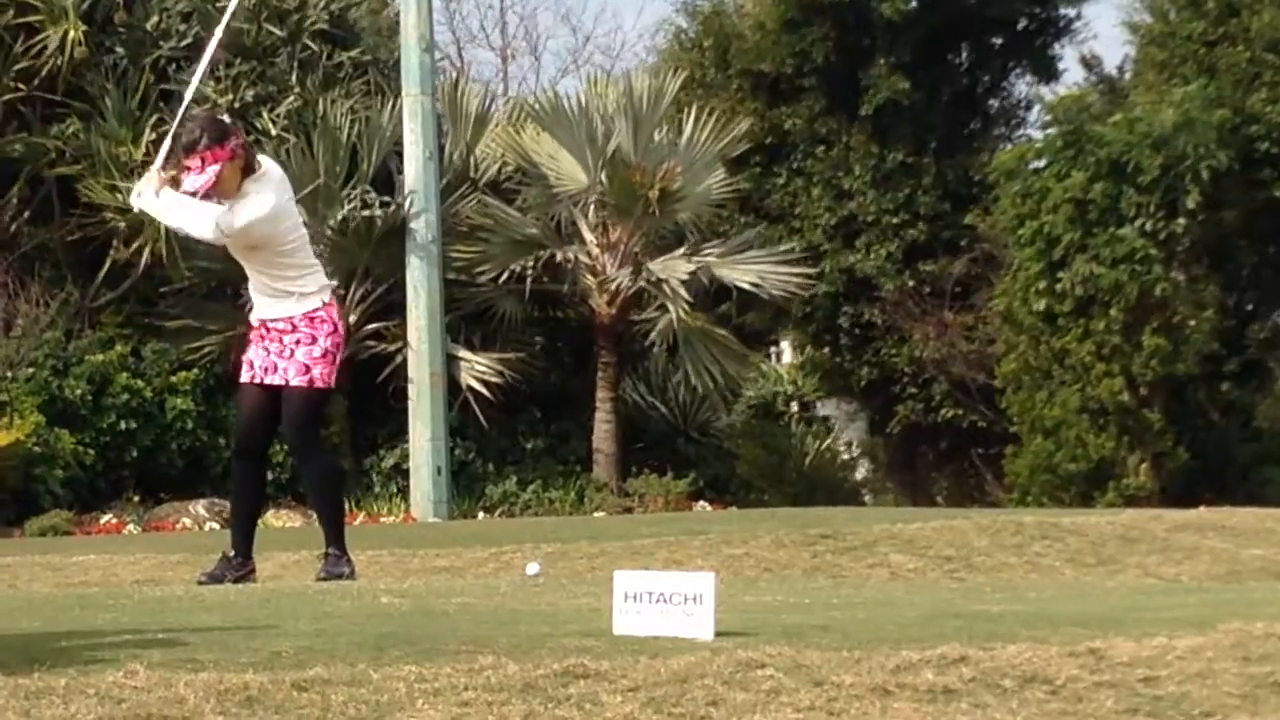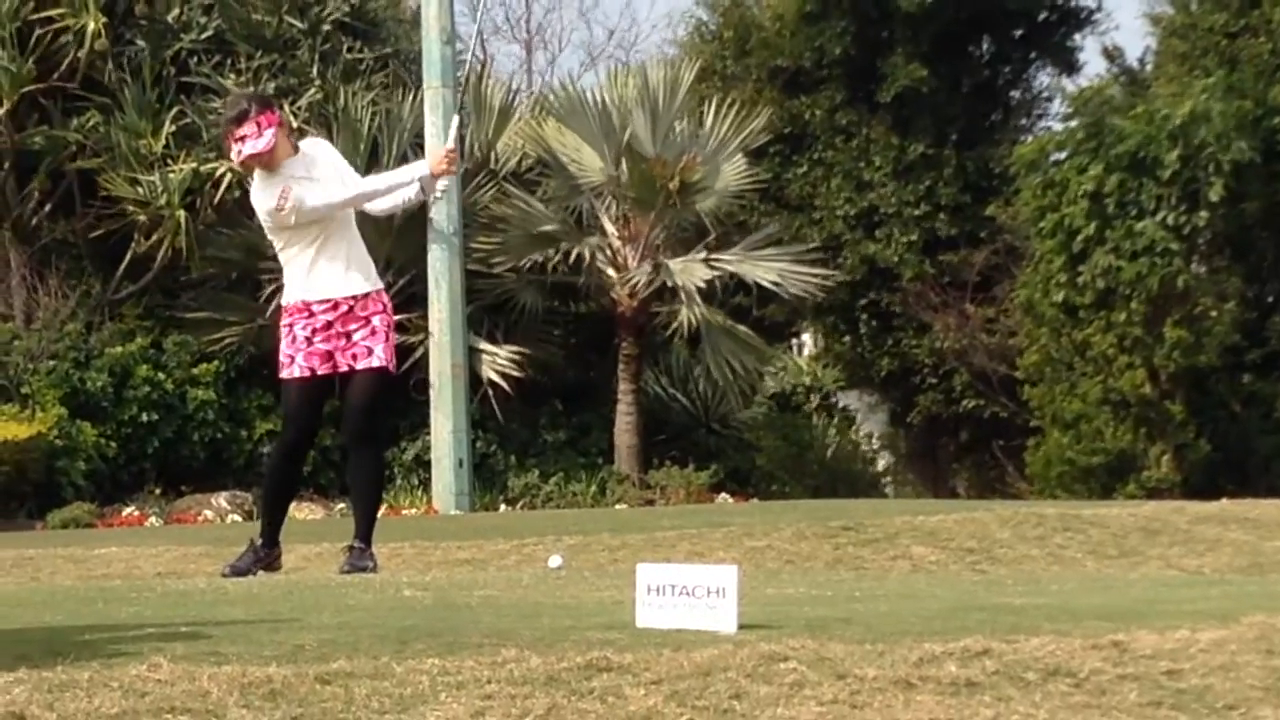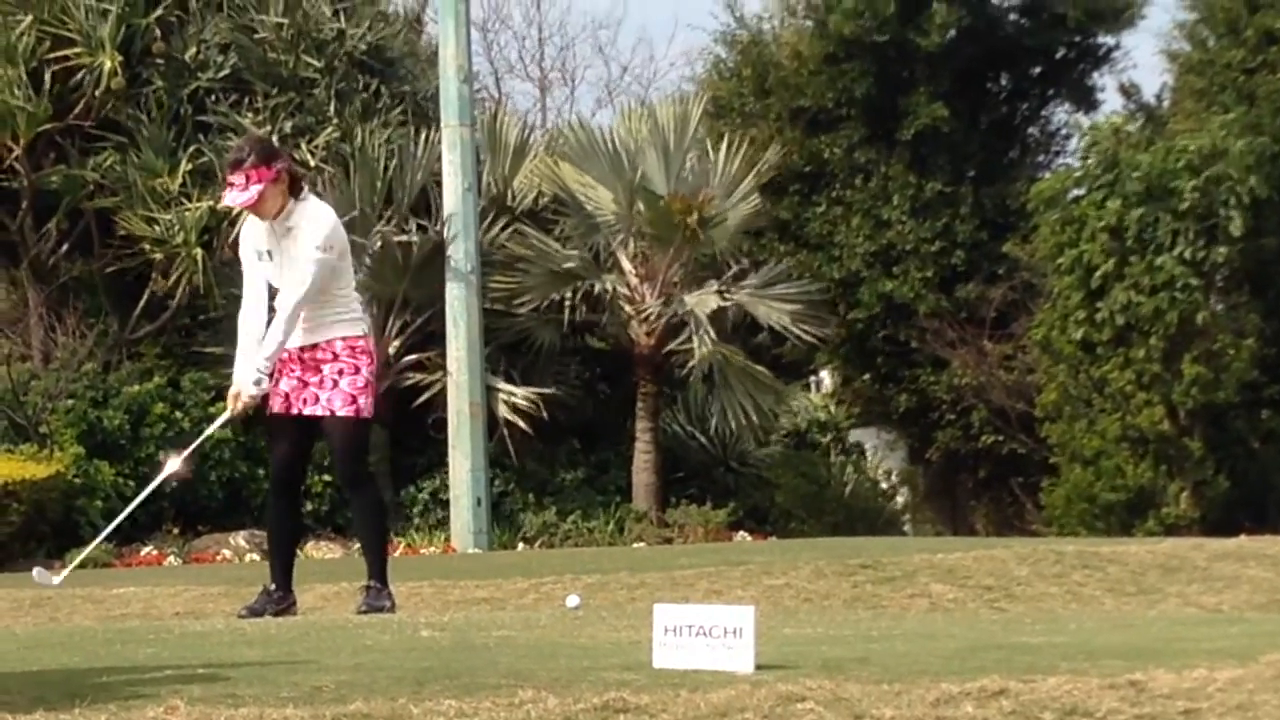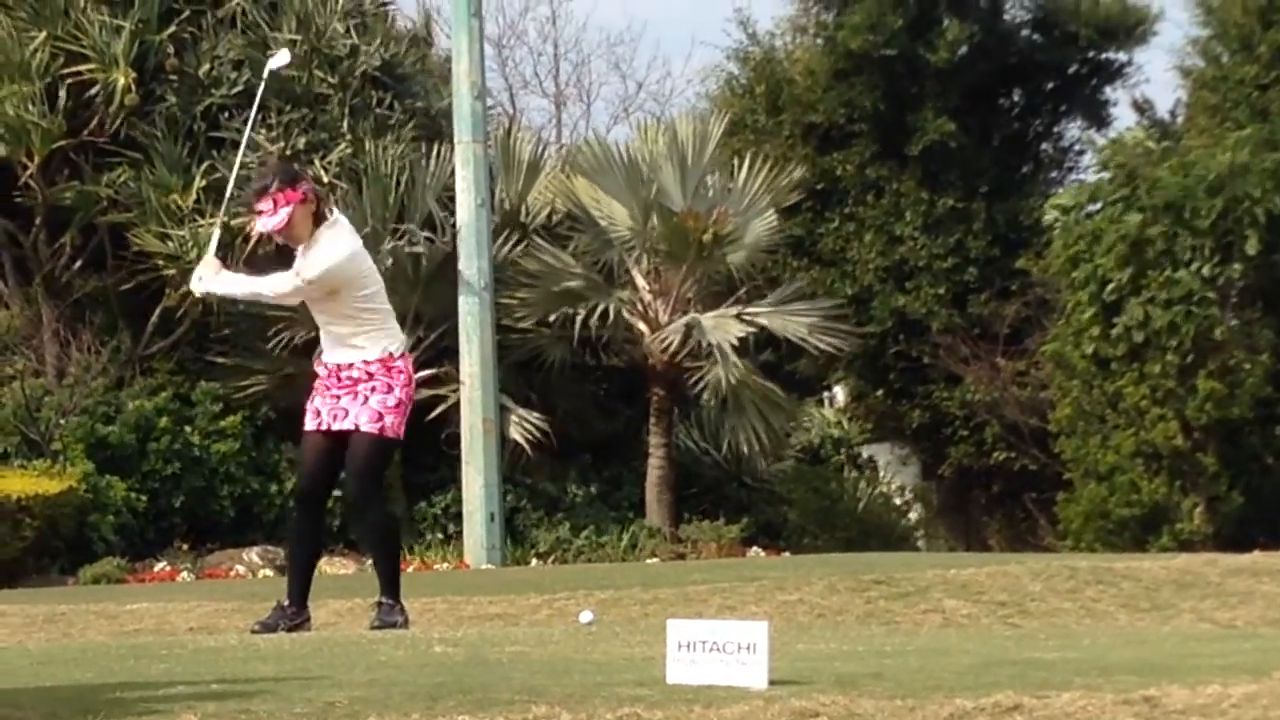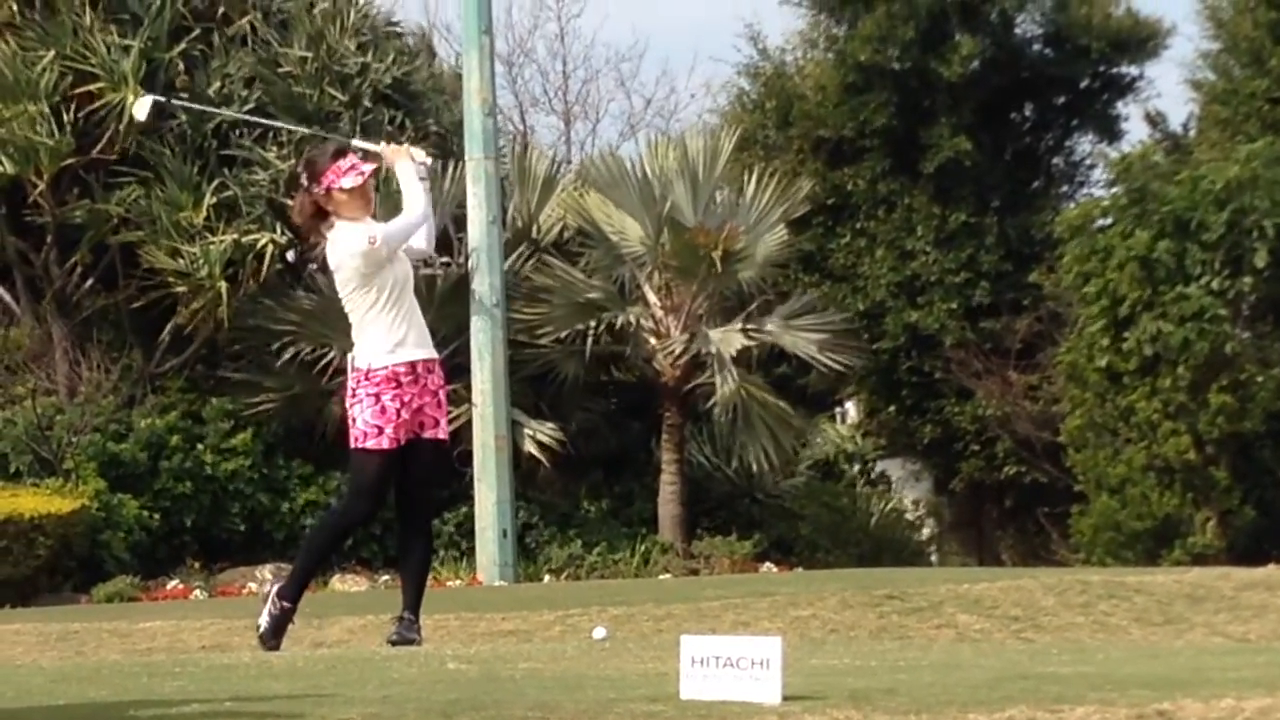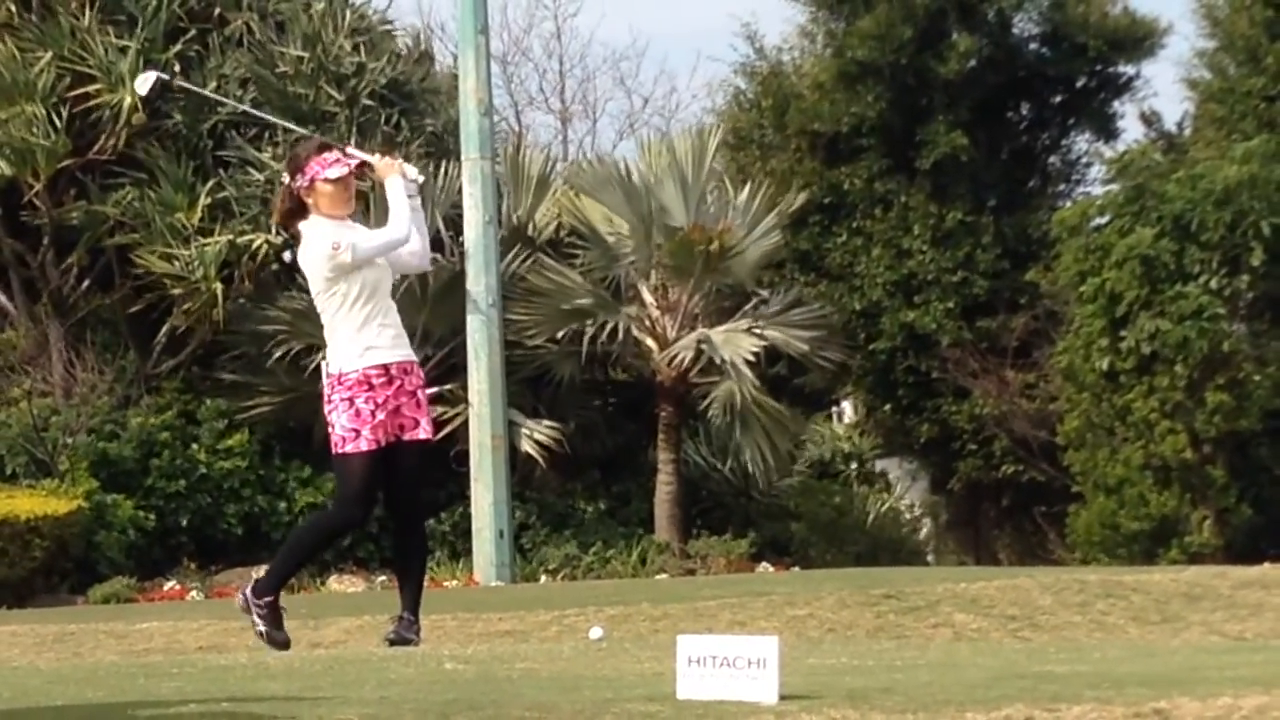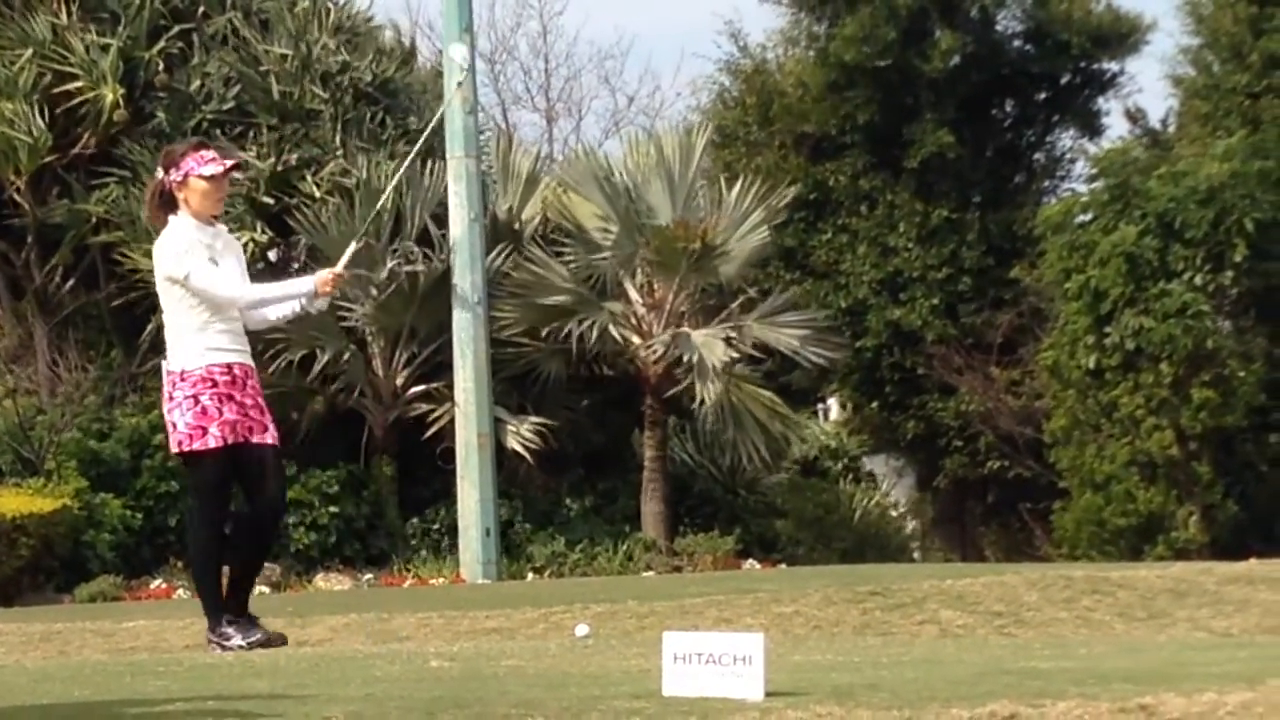
dt=0.7s
person 1, frame 1
left shoulder: (250, 217)
right shoulder: (264, 168)
left elbow: (198, 222)
right elbow: (203, 208)
left wrist: (149, 195)
right wrist: (166, 190)
left hip: (307, 325)
right hip: (269, 326)
left knee: (303, 438)
right knee: (248, 442)
left ankle: (337, 552)
right ankle: (240, 556)
person 1, frame 2
left shoulder: (318, 150)
right shoulder: (270, 196)
left elbow: (376, 202)
right elbow: (355, 194)
left wrist: (425, 180)
right wrist: (421, 170)
left hip: (366, 306)
right hip: (309, 317)
left knee: (363, 429)
right knee: (296, 433)
left ankle: (362, 544)
right ankle: (266, 544)
person 1, frame 3
left shoulder: (319, 224)
right shoulder: (252, 232)
left elbow: (292, 304)
right elbow: (254, 305)
left wrist: (255, 374)
right wrist: (241, 373)
left hip: (341, 350)
right hip: (289, 359)
left knee: (351, 472)
right knee: (283, 477)
left ankle: (378, 584)
right ankle: (280, 588)
person 1, frame 4
left shoulder: (331, 254)
right shoulder: (318, 231)
left elbow: (274, 289)
left wrist: (213, 279)
left hip: (381, 371)
right hip: (337, 374)
left knee: (362, 489)
right knee: (308, 491)
left ankle: (390, 601)
right ankle: (293, 605)
person 1, frame 5
left shoulder: (363, 230)
right shoulder: (358, 242)
left elbow: (421, 243)
right elbow: (415, 216)
left wrist: (408, 168)
right wrist: (405, 167)
left hip: (422, 374)
right hip: (380, 382)
left knee: (417, 503)
right knee: (362, 502)
left ankle: (409, 616)
right ankle: (286, 596)
person 1, frame 6
left shoulder: (353, 234)
right shoulder: (322, 244)
left elbow: (417, 258)
right elbow: (397, 235)
left wrist: (407, 189)
right wrist: (392, 181)
left hip: (402, 375)
right hip: (356, 383)
left knee: (407, 503)
right knee: (353, 504)
left ankle: (409, 614)
right ankle: (263, 591)
person 1, frame 7
left shoulder: (226, 242)
right shoulder: (173, 246)
right elbow: (238, 296)
left wrist: (308, 299)
right wrist: (309, 284)
left hip: (241, 379)
right hip: (195, 384)
left knee: (268, 502)
right knee: (211, 506)
left ankle: (237, 610)
right ankle: (219, 623)
